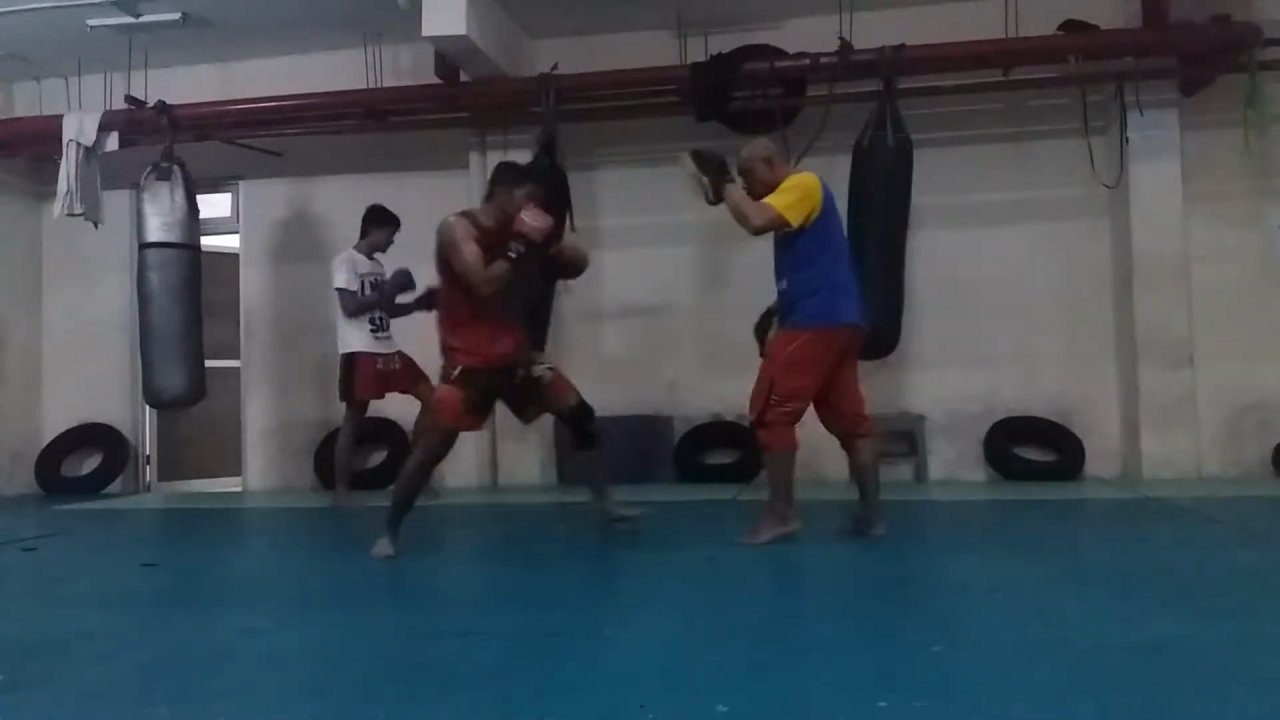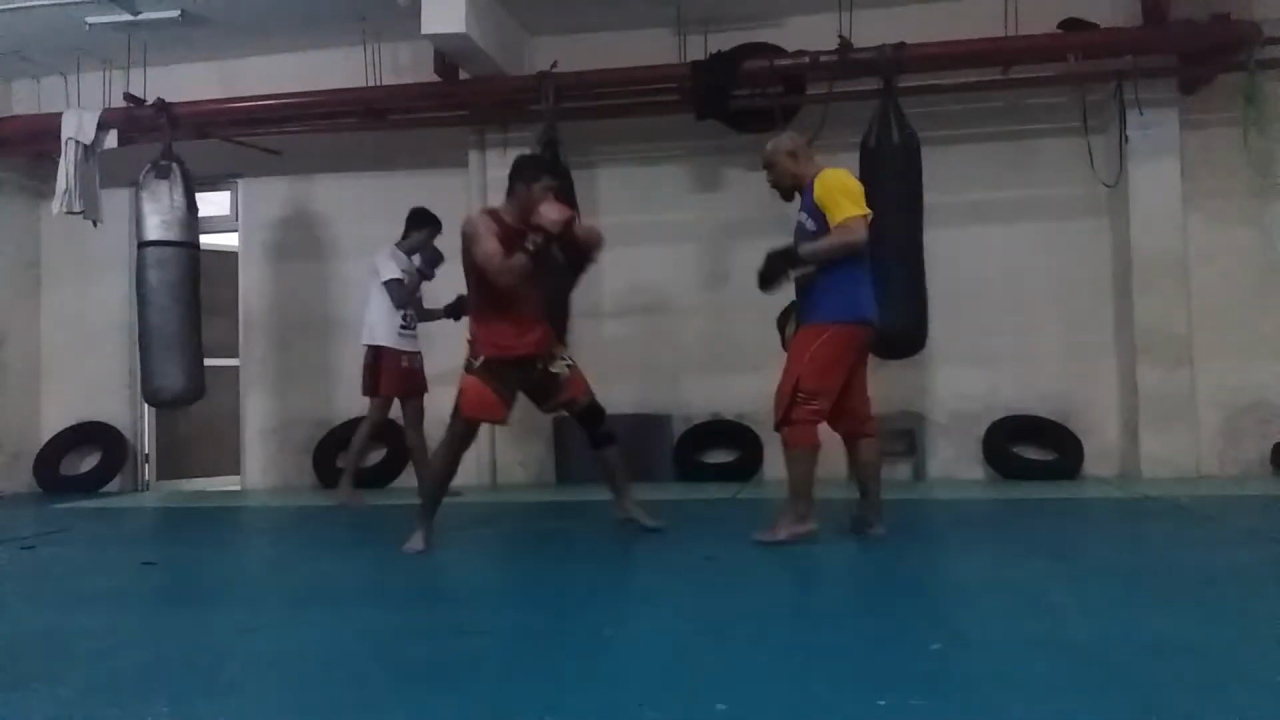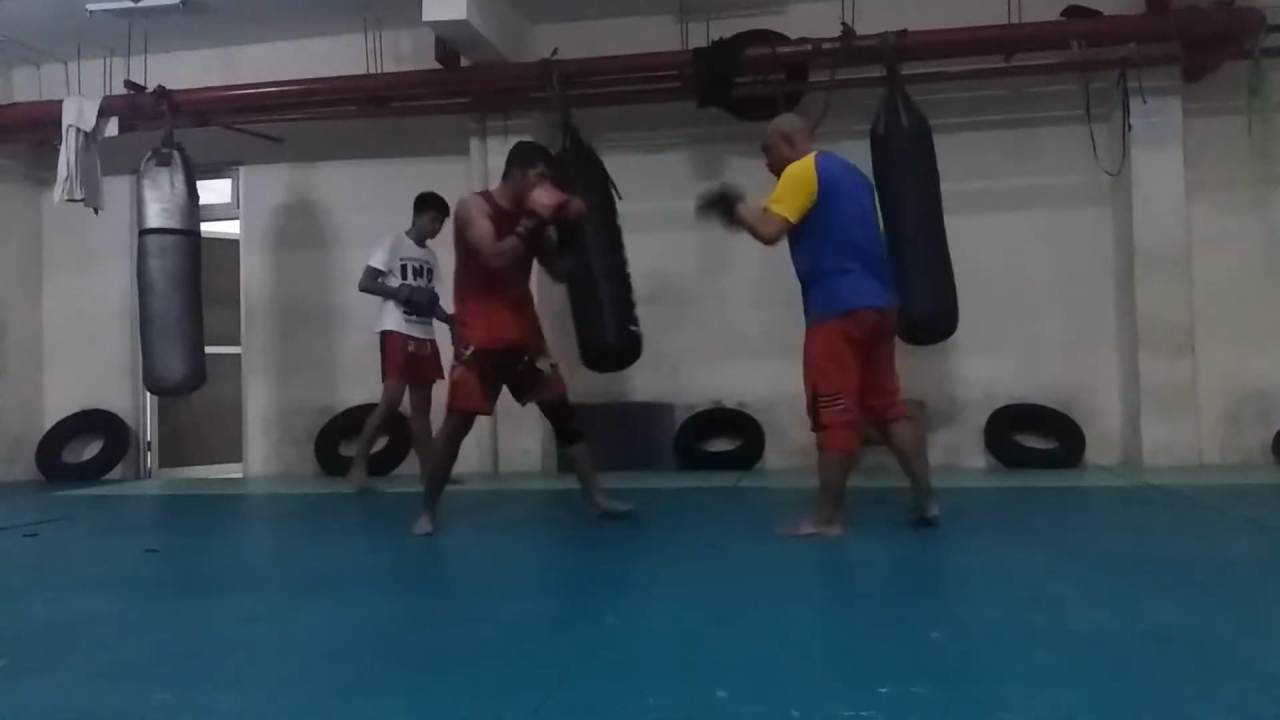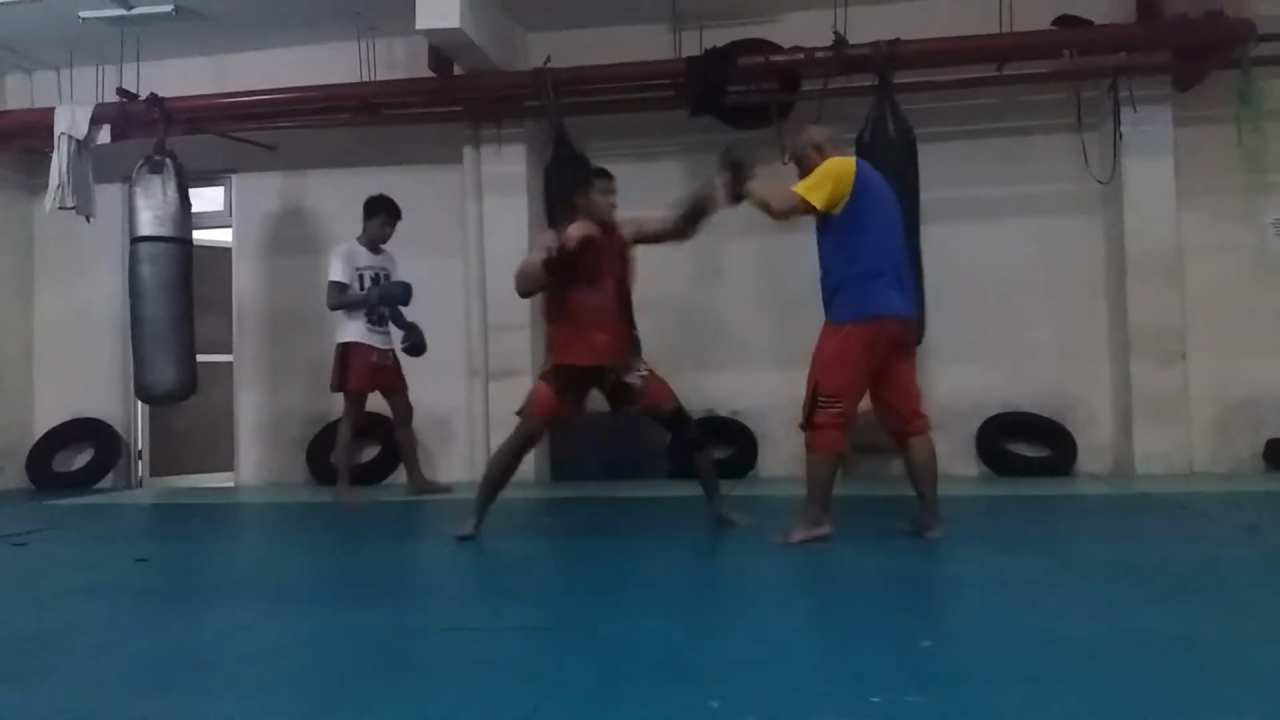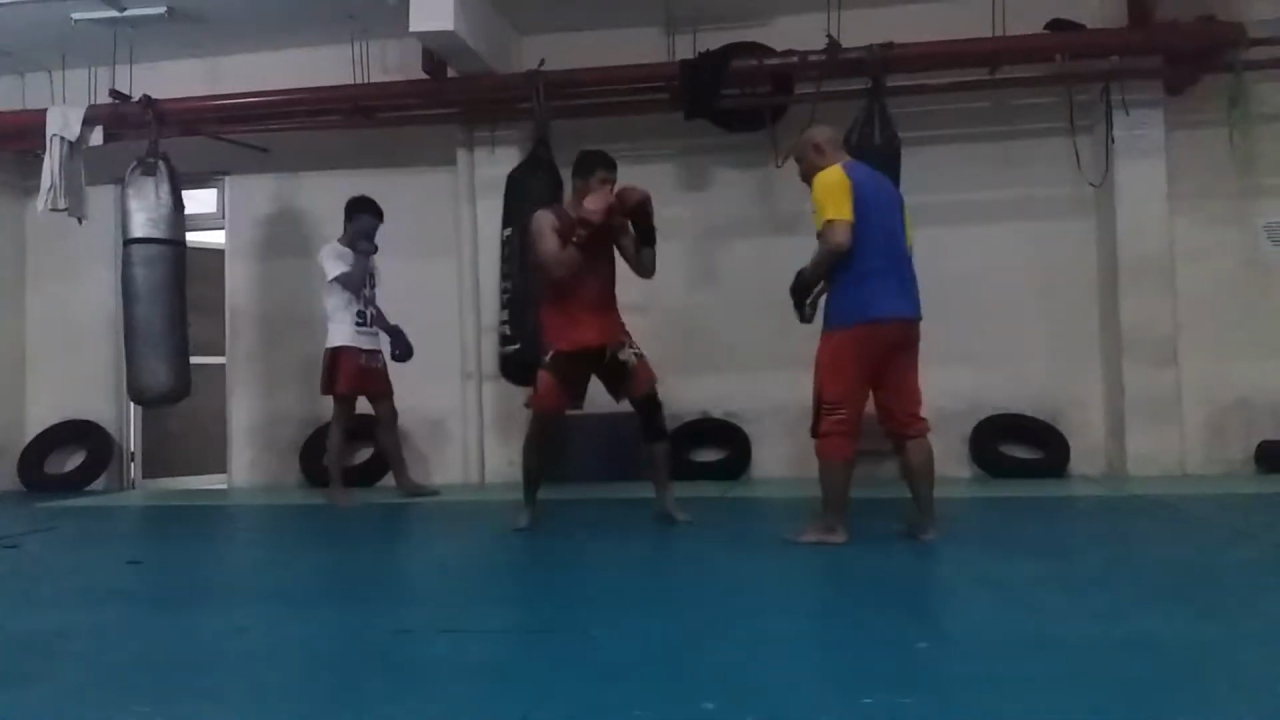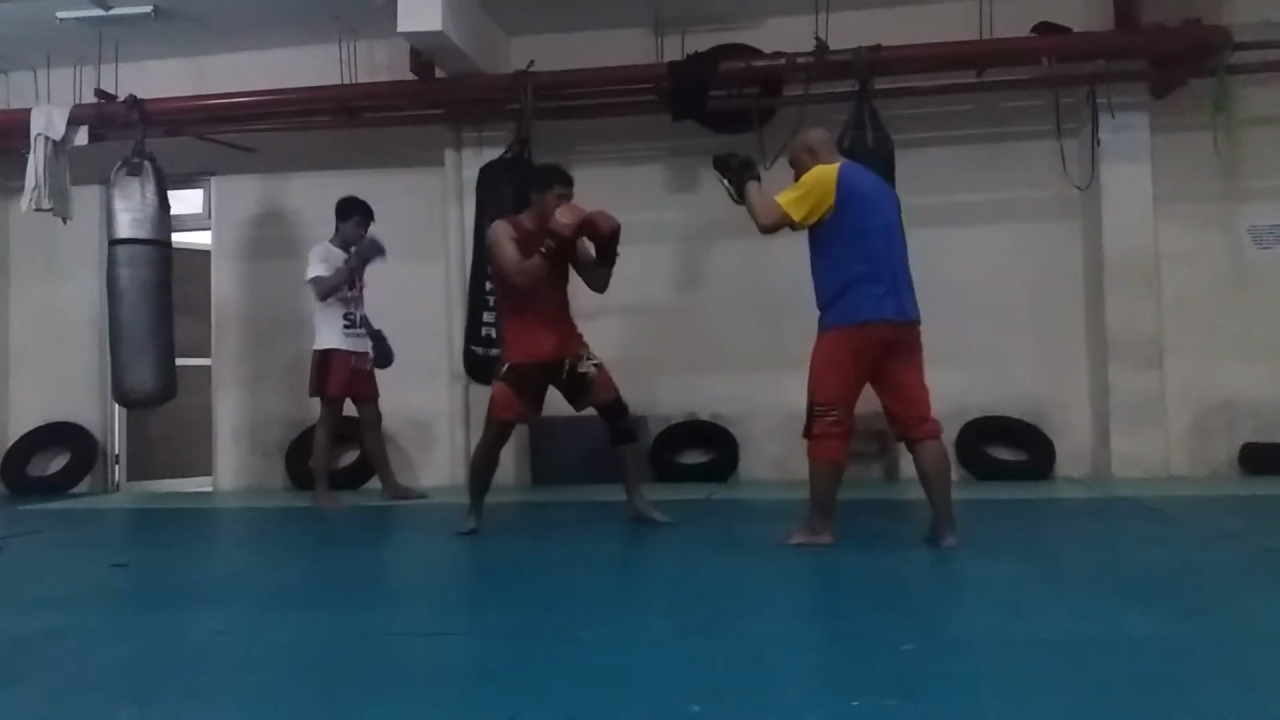
dt=0.5s
person 1, frame 1
left shoulder: (802, 185)
right shoulder: (796, 195)
left elbow: (757, 222)
left wrist: (724, 184)
left hip: (814, 322)
right hip: (839, 321)
left knee: (772, 412)
right knee: (849, 420)
left ankle: (780, 513)
right ankle: (871, 514)
person 1, frame 2
left shoulder: (834, 181)
right shoulder: (814, 196)
left elbow: (855, 236)
left wrist: (795, 254)
right wrist: (791, 262)
left hip: (834, 319)
right hip: (843, 318)
left knee: (795, 410)
right knee: (855, 418)
left ankle: (799, 512)
right ankle: (871, 513)
person 1, frame 3
left shoulder: (802, 171)
right shoulder: (851, 172)
left elbow: (769, 230)
left wrist: (734, 205)
left hip: (837, 307)
right hip: (879, 303)
left knee: (833, 413)
right knee: (886, 405)
left ankle: (828, 515)
right ankle: (925, 498)
person 1, frame 4
left shoulder: (840, 169)
right shoulder: (872, 181)
left elbow: (782, 206)
left wrist: (746, 179)
left hip: (859, 315)
right hip: (898, 313)
left knee: (825, 415)
right knee: (908, 418)
left ankle: (815, 517)
right ankle: (931, 516)
person 1, frame 5
left shoulder: (832, 179)
right shoulder: (885, 186)
left elbow: (838, 241)
left wrist: (808, 278)
left hip: (855, 317)
right hip: (904, 315)
left knee: (835, 423)
right knee: (907, 421)
left ankle: (832, 523)
right ankle: (924, 518)
person 1, frame 6
left shoulder: (824, 179)
right shoulder: (880, 186)
left elbow: (768, 219)
left wrist: (746, 181)
left hip: (851, 320)
right hip: (901, 318)
left knee: (828, 425)
right knee: (918, 422)
left ankle: (819, 525)
right ankle: (944, 525)
person 2, frame 1
left shoulder: (521, 232)
right shoulder: (456, 228)
right elbow: (485, 285)
left wrist: (563, 258)
right wrist: (520, 245)
left hip: (515, 353)
right hip: (469, 359)
left knee: (580, 415)
right knee: (432, 447)
left ankle: (604, 501)
right ankle: (388, 532)
person 2, frame 2
left shoulder: (541, 226)
right shoulder: (480, 225)
right elbow: (504, 278)
left wrist: (576, 239)
right wrist: (539, 238)
left hip: (540, 347)
right hip: (494, 351)
left knee: (593, 415)
right knee: (457, 436)
left ankle: (626, 503)
right ankle: (422, 527)
person 2, frame 3
left shoulder: (530, 214)
right shoulder: (473, 207)
left elbow: (559, 270)
right elbow: (496, 258)
right wrist: (532, 223)
left hip: (524, 333)
right hip: (481, 337)
left knee: (562, 412)
right knee: (458, 422)
left ankle: (597, 496)
right ankle: (428, 511)
person 2, frame 4
left shoulder: (621, 233)
right shoulder: (552, 242)
left elbow: (679, 229)
right elbow: (524, 286)
left wrist: (696, 208)
right wrist: (561, 254)
left hip: (618, 356)
right hip: (568, 358)
left knee: (679, 420)
right knee: (525, 435)
left ankle: (717, 503)
right ankle: (478, 515)
person 2, frame 5
left shoulder: (614, 219)
right shoulder: (546, 221)
left elbow: (645, 270)
right elbow: (558, 270)
left wrist: (644, 223)
right wrist: (586, 228)
left hip: (609, 333)
right hip: (564, 339)
left knee: (650, 407)
right knee: (544, 424)
left ankle: (666, 499)
right ankle: (528, 504)
person 2, frame 6
left shoulder: (567, 233)
right shoulder: (503, 231)
left elbow: (598, 284)
right elbow: (520, 277)
left wrist: (607, 247)
right wrist: (553, 240)
left hip: (566, 344)
right hip: (522, 351)
left knee: (616, 411)
right knee: (496, 430)
left ankle: (638, 500)
right ankle: (474, 511)
person 3, frame 1
left shoulder: (377, 266)
right shoulder: (346, 261)
right elbow: (349, 308)
left wrist: (418, 302)
right wrist: (387, 292)
left hip: (389, 350)
right hip: (360, 352)
left knee: (429, 397)
right knee: (353, 419)
right ankle: (341, 490)
person 3, frame 2
left shoulder: (412, 265)
right shoulder: (388, 257)
right elbow: (401, 298)
left wrist: (447, 311)
right wrist: (422, 272)
left hip: (410, 350)
right hip: (385, 348)
left knee: (415, 418)
right knee: (376, 416)
right ankle: (345, 483)
person 3, frame 3
left shoulder: (431, 257)
right shoulder: (392, 245)
right elbow: (365, 283)
left wrist: (451, 320)
right wrist: (401, 292)
left hip: (425, 337)
right hip: (396, 333)
left knee: (421, 404)
right knee: (391, 400)
left ankle: (427, 468)
right ankle: (359, 464)
person 3, frame 4
left shoulder: (388, 259)
right shoulder: (345, 253)
right elbow: (333, 300)
left wrist: (406, 326)
right wrist: (372, 296)
left hip: (384, 347)
right hip: (357, 345)
left knee: (403, 411)
right knee: (352, 414)
left ankle: (415, 477)
right ankle: (343, 484)
person 3, frame 5
left shoulder: (366, 259)
right shoulder: (331, 253)
right elbow: (354, 284)
left wrist: (391, 330)
right wrist: (364, 250)
left hip: (371, 349)
right hip: (345, 348)
left knee: (387, 414)
right knee: (342, 416)
left ankle: (403, 480)
right ankle: (336, 486)
person 3, frame 6
left shoulder: (353, 260)
right shoulder: (321, 254)
right elbow: (323, 292)
left wrist: (374, 335)
right wrist: (354, 263)
left hip: (359, 351)
right hip: (334, 350)
left knee: (372, 417)
right knee: (329, 418)
left ankle: (389, 483)
right ankle: (322, 490)
